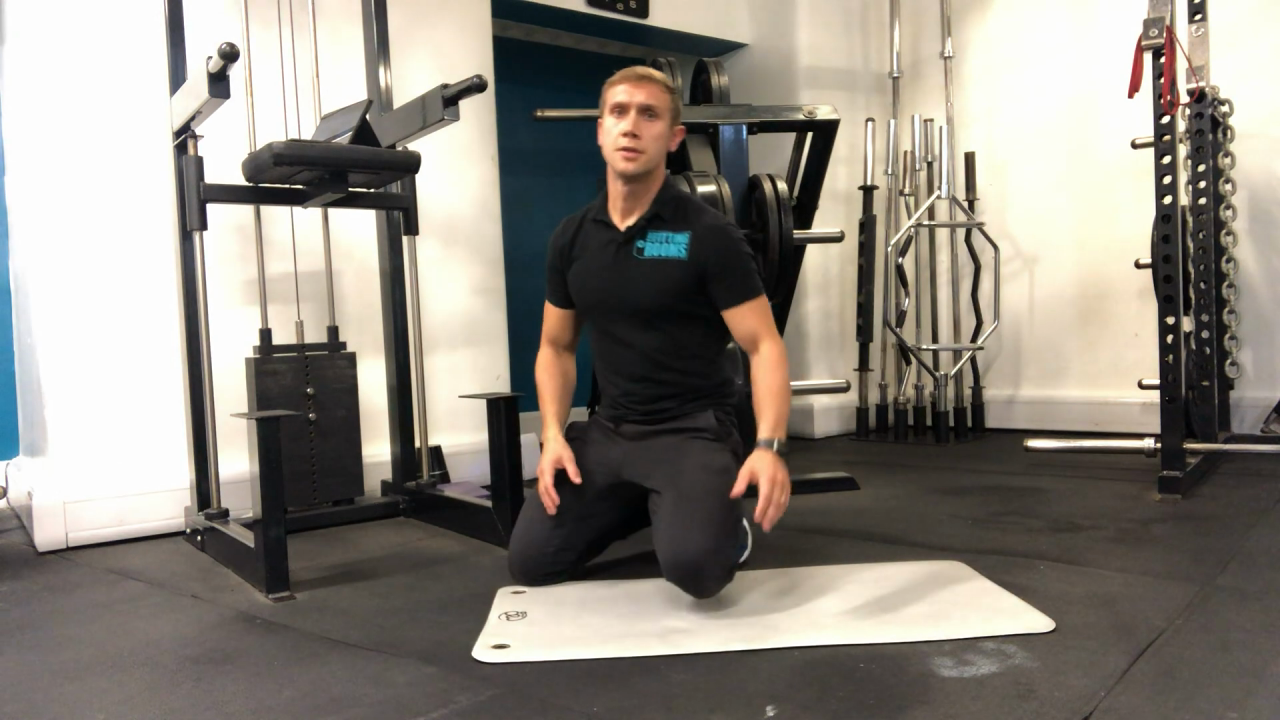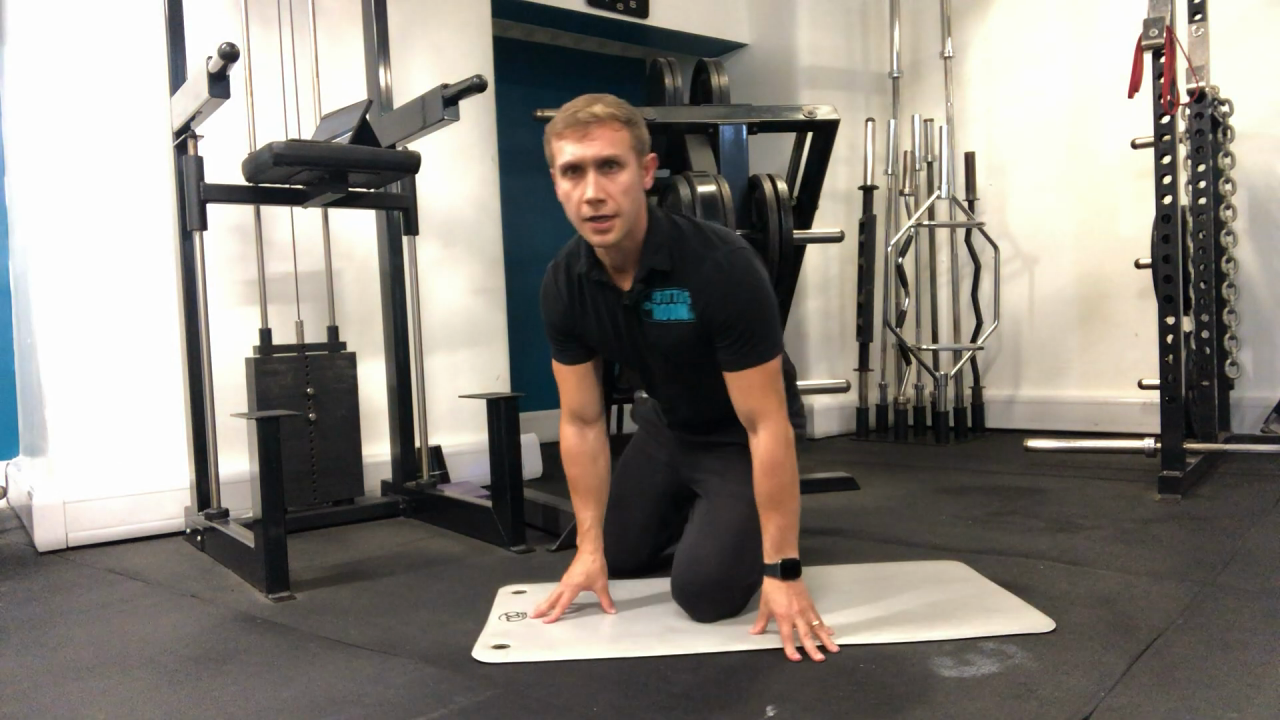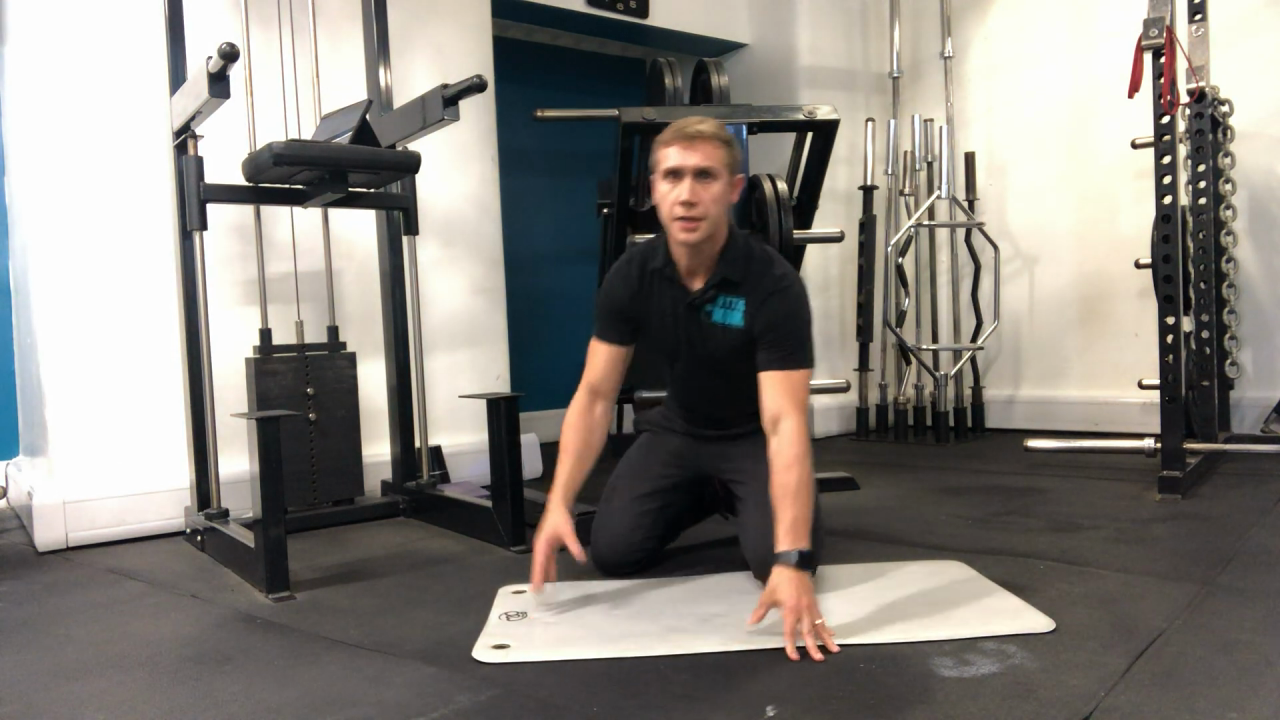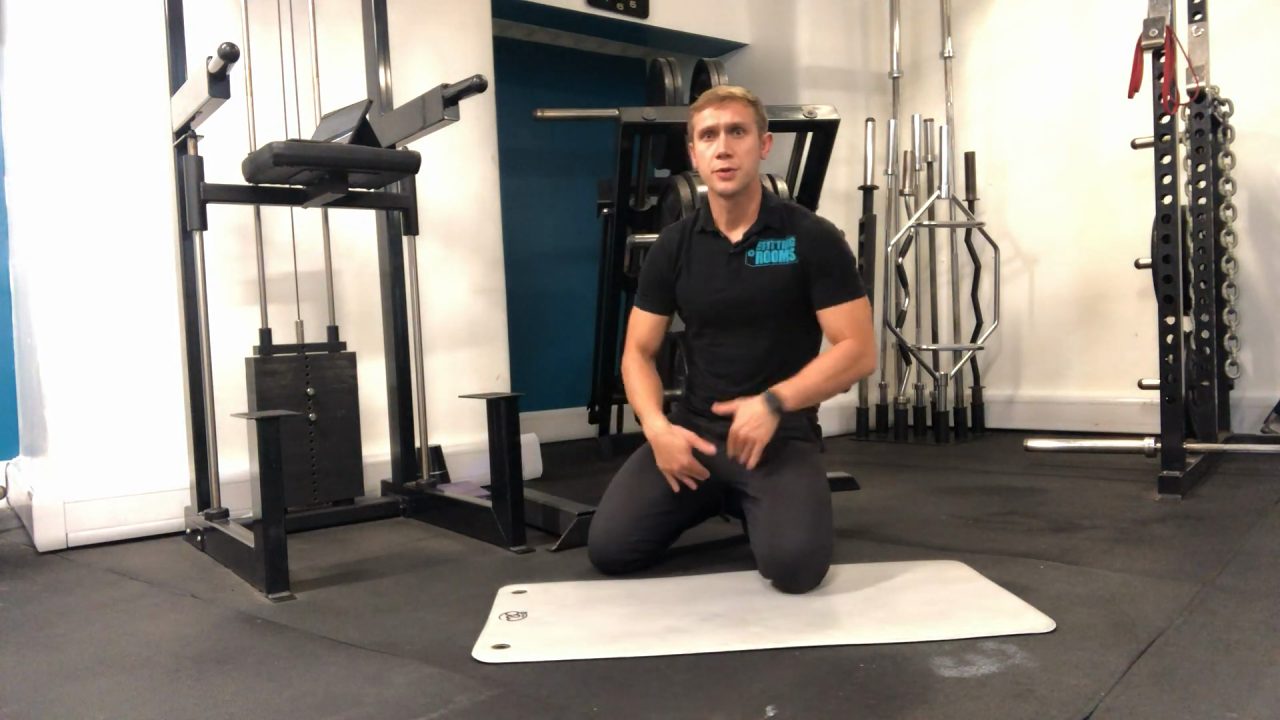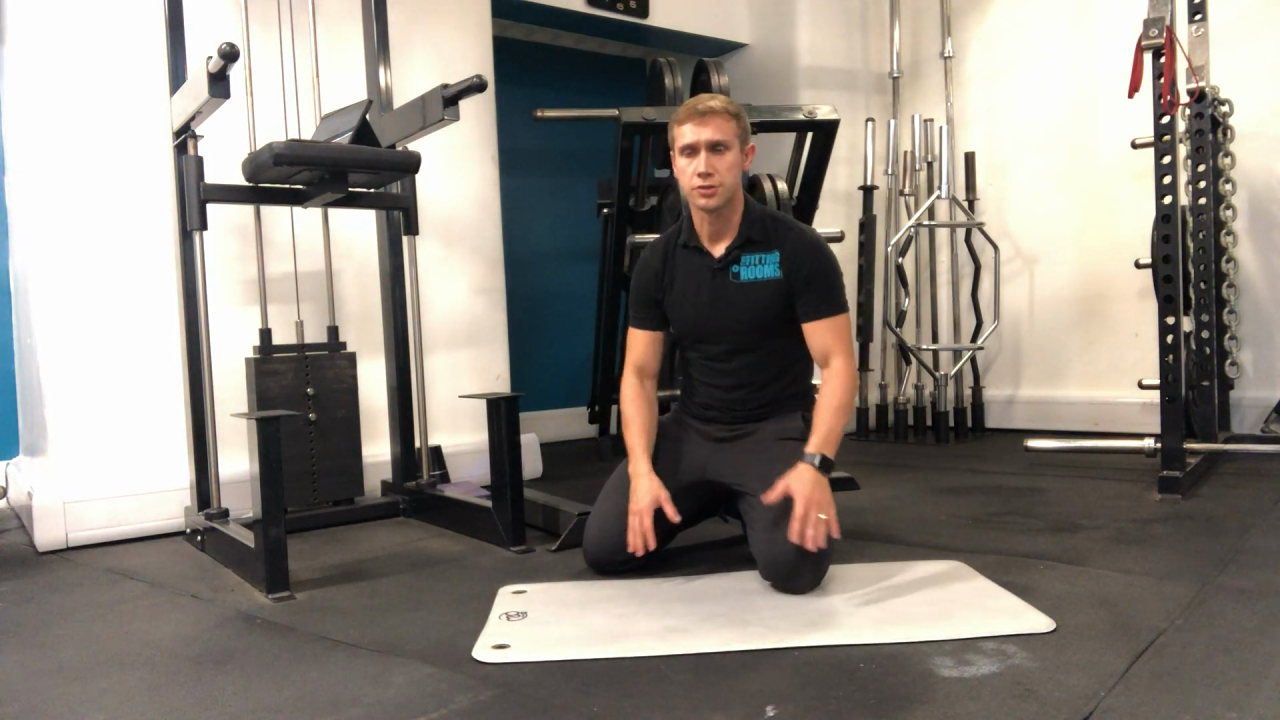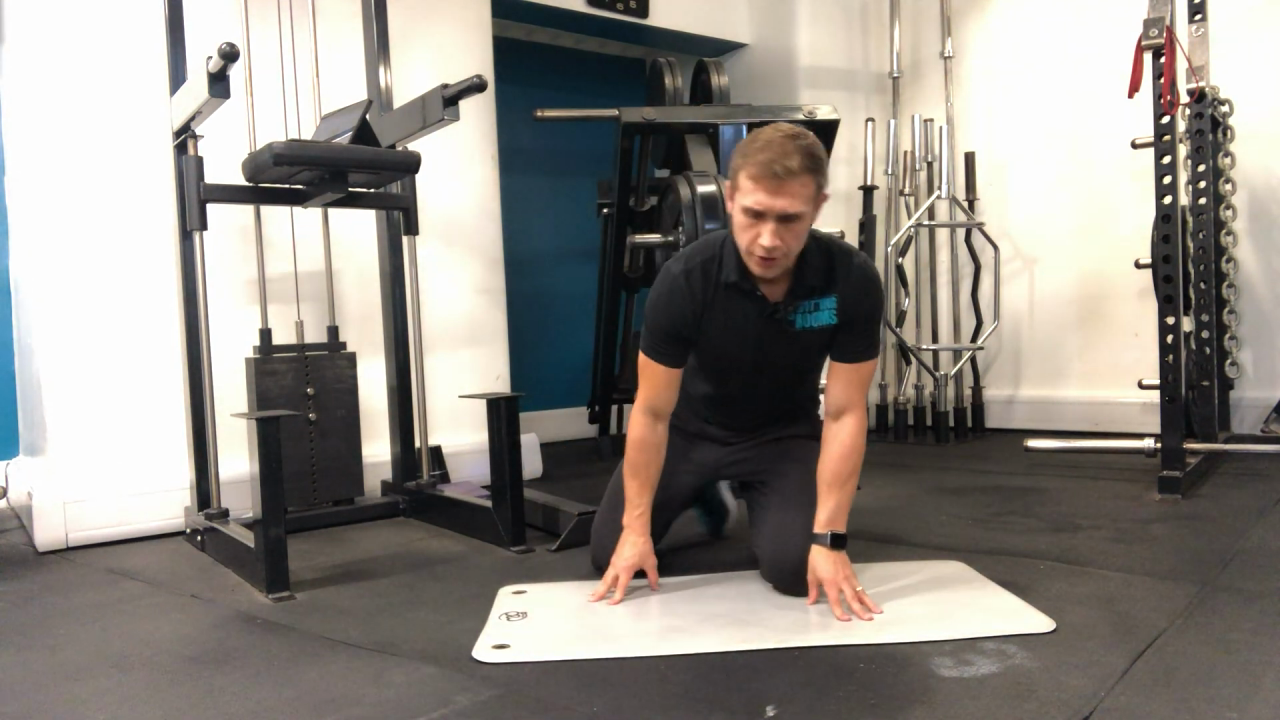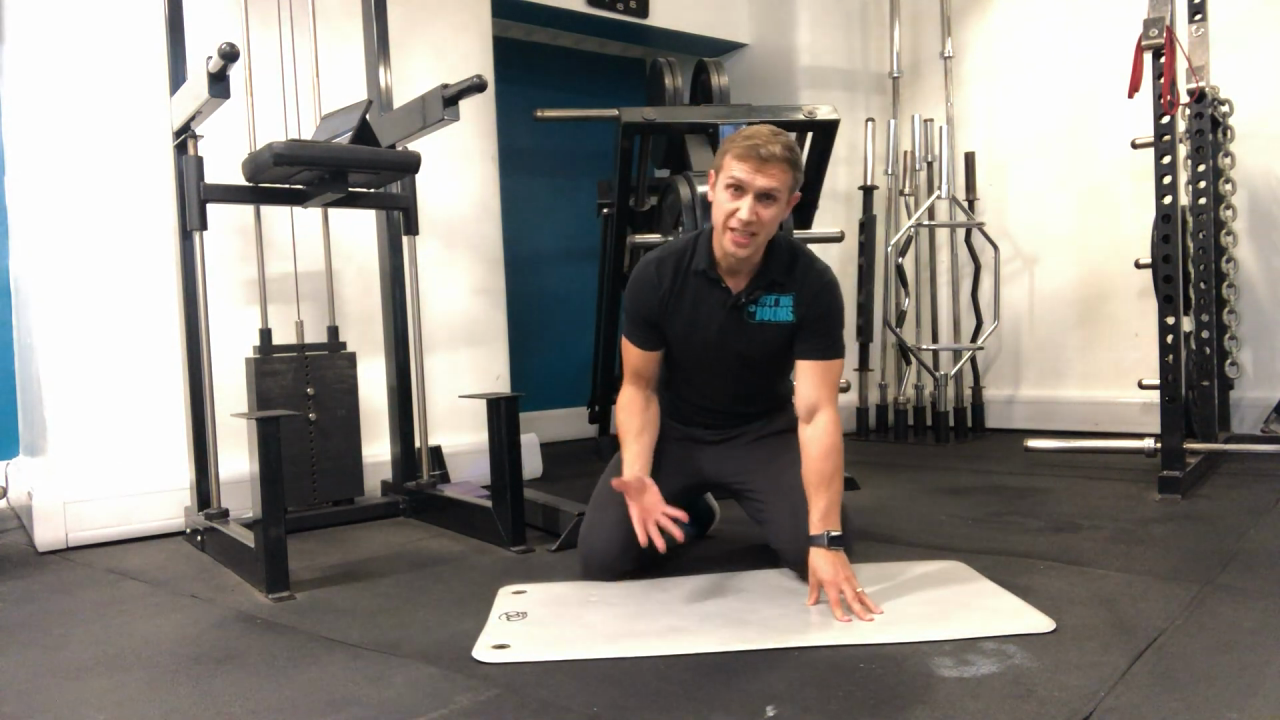
dt=0.7s
person 1, frame 1
left shoulder: (708, 235)
right shoulder: (572, 237)
left elbow: (764, 346)
right elbow: (556, 347)
left wrist: (769, 448)
right wrist: (554, 435)
left hip: (691, 429)
right hip: (608, 432)
left knee: (695, 566)
right knee: (531, 562)
left ankle: (720, 513)
right ankle: (640, 508)
person 1, frame 2
left shoulder: (722, 267)
right shoulder: (563, 284)
left elbow: (767, 428)
right elbow: (582, 424)
left wrist: (782, 572)
right wrist: (589, 549)
left hip: (742, 438)
right hip: (668, 429)
left knee: (704, 592)
right knee: (619, 561)
left ankle: (776, 518)
right ankle: (699, 508)
person 1, frame 3
left shoulder: (774, 286)
right shoulder: (630, 276)
left elbow: (785, 424)
right elbow: (595, 396)
left wrist: (793, 562)
right wrist: (559, 504)
left hip: (755, 436)
right hip: (680, 429)
left knee: (773, 560)
right knee: (613, 551)
left ankle: (742, 498)
right ankle: (707, 493)
person 1, frame 4
left shoulder: (813, 239)
right shoulder: (673, 246)
left elbow: (857, 351)
right elbow: (637, 354)
left wrist: (773, 402)
right wrist: (658, 427)
left hip: (782, 432)
right hip: (694, 428)
left knee: (796, 565)
right knee: (610, 549)
left ankle: (757, 507)
right ankle: (713, 500)
person 1, frame 5
left shoulder: (799, 249)
right shoulder: (658, 261)
left elbow: (838, 365)
right elbow: (640, 374)
left wrist: (815, 464)
right wrist: (641, 471)
left hip: (776, 433)
right hip: (690, 431)
left knee: (794, 566)
right knee: (605, 549)
left ankle: (751, 505)
right ankle: (715, 500)
person 1, frame 6
left shoulder: (854, 280)
right shoulder: (684, 280)
left elbow: (844, 415)
right elbow: (652, 414)
left wrist: (828, 539)
right wrist: (635, 529)
left hip: (785, 433)
right hip: (692, 429)
left knee: (792, 568)
right knee: (611, 555)
left ankle: (754, 501)
right ankle: (707, 493)
person 1, frame 7
left shoulder: (812, 283)
right shoulder: (657, 274)
left elbow: (816, 412)
right elbow: (638, 387)
left wrist: (826, 538)
right wrist: (638, 474)
left hip: (763, 432)
right hip: (675, 431)
left knee: (809, 552)
right knee: (603, 557)
left ankle: (757, 506)
right ankle: (691, 503)
